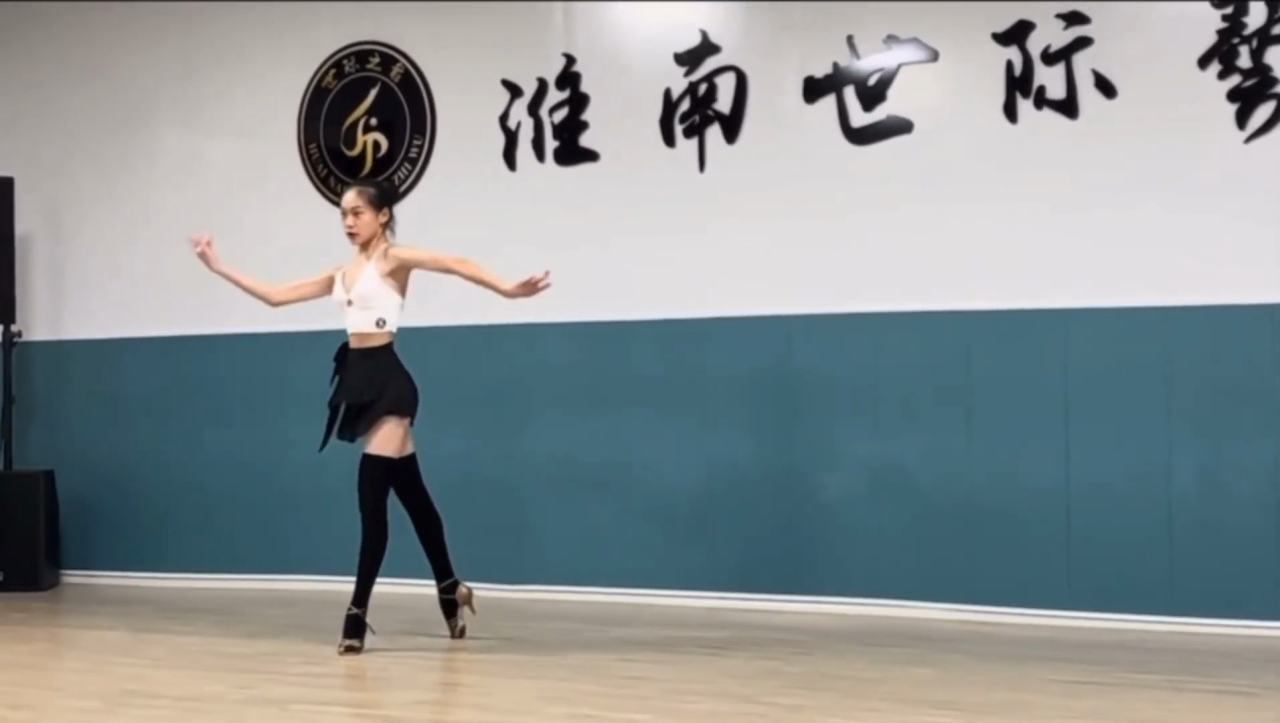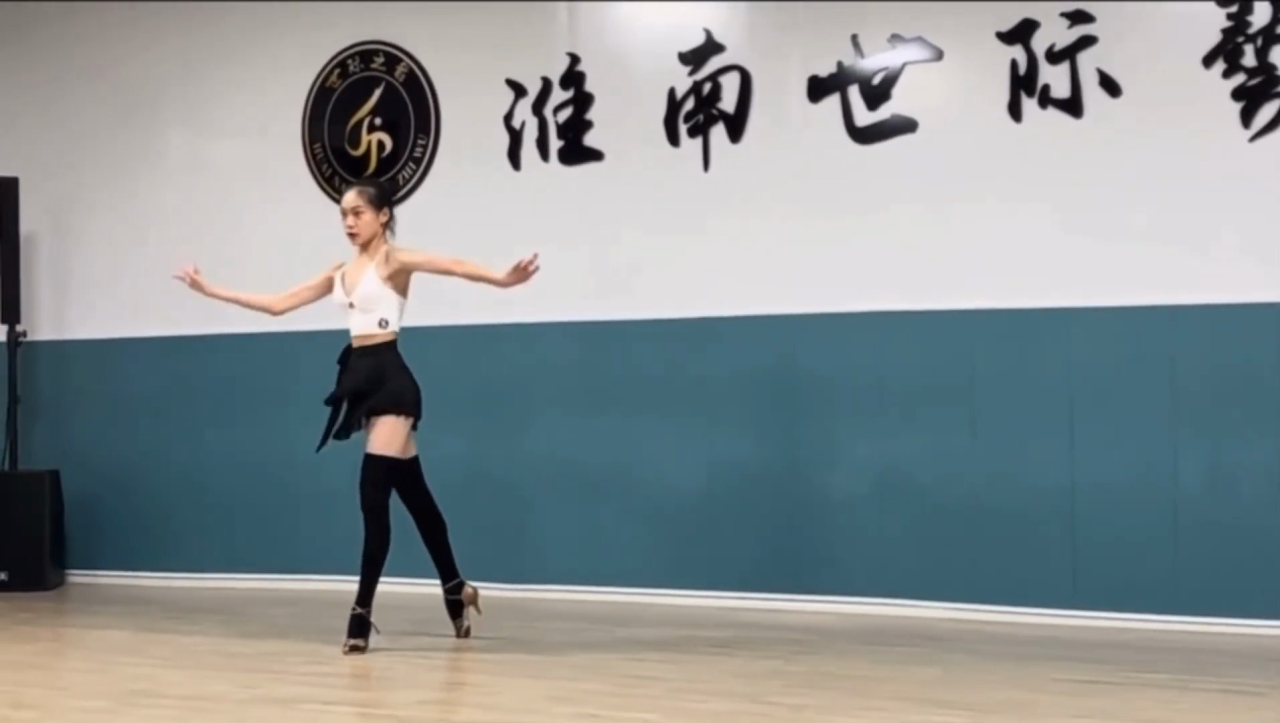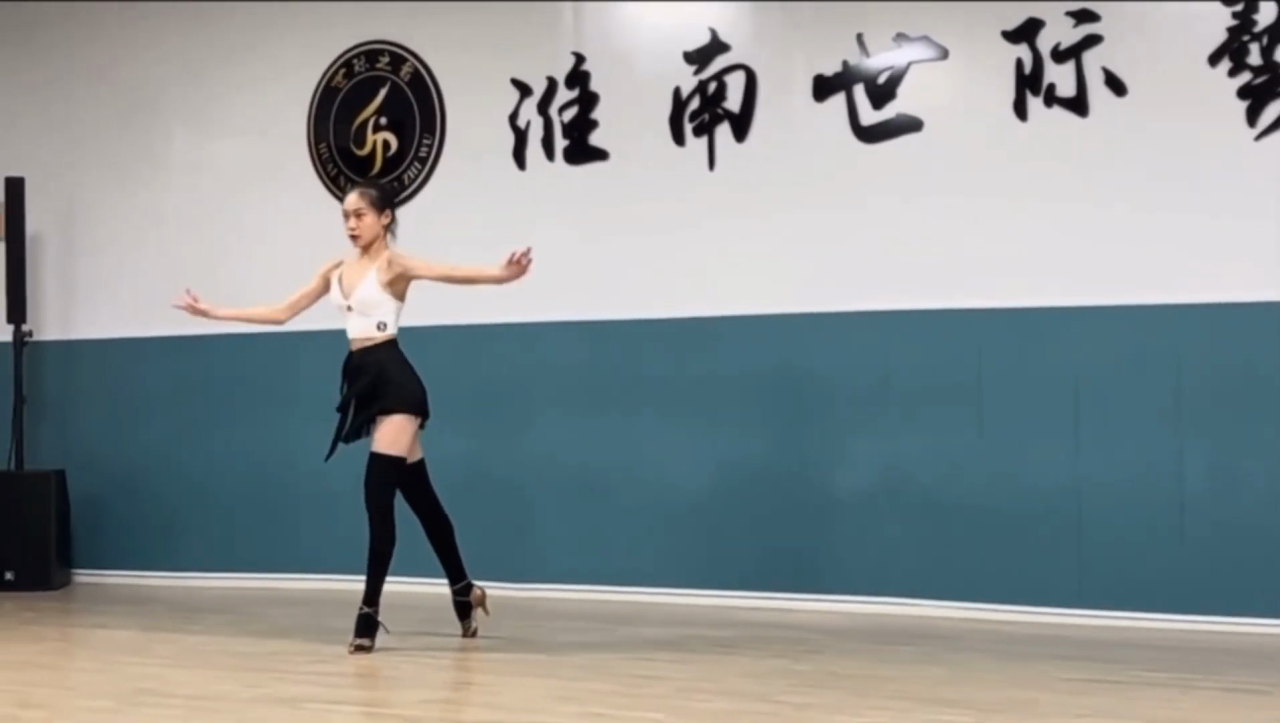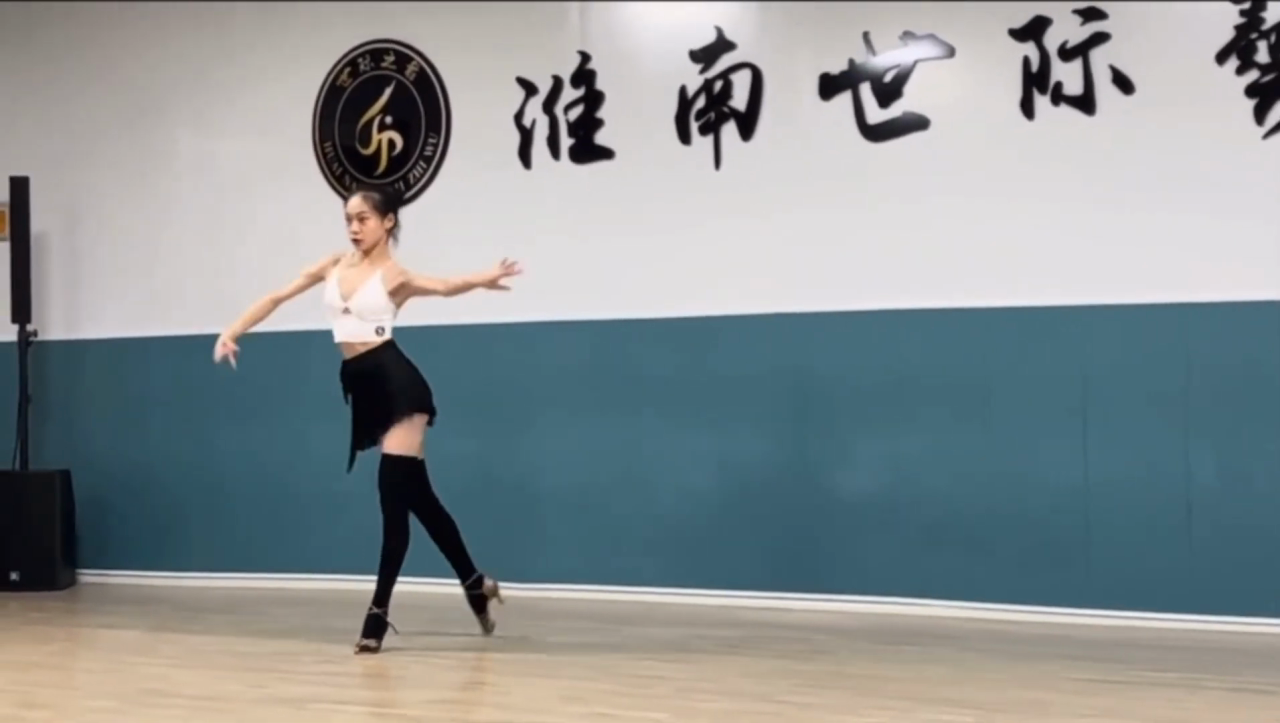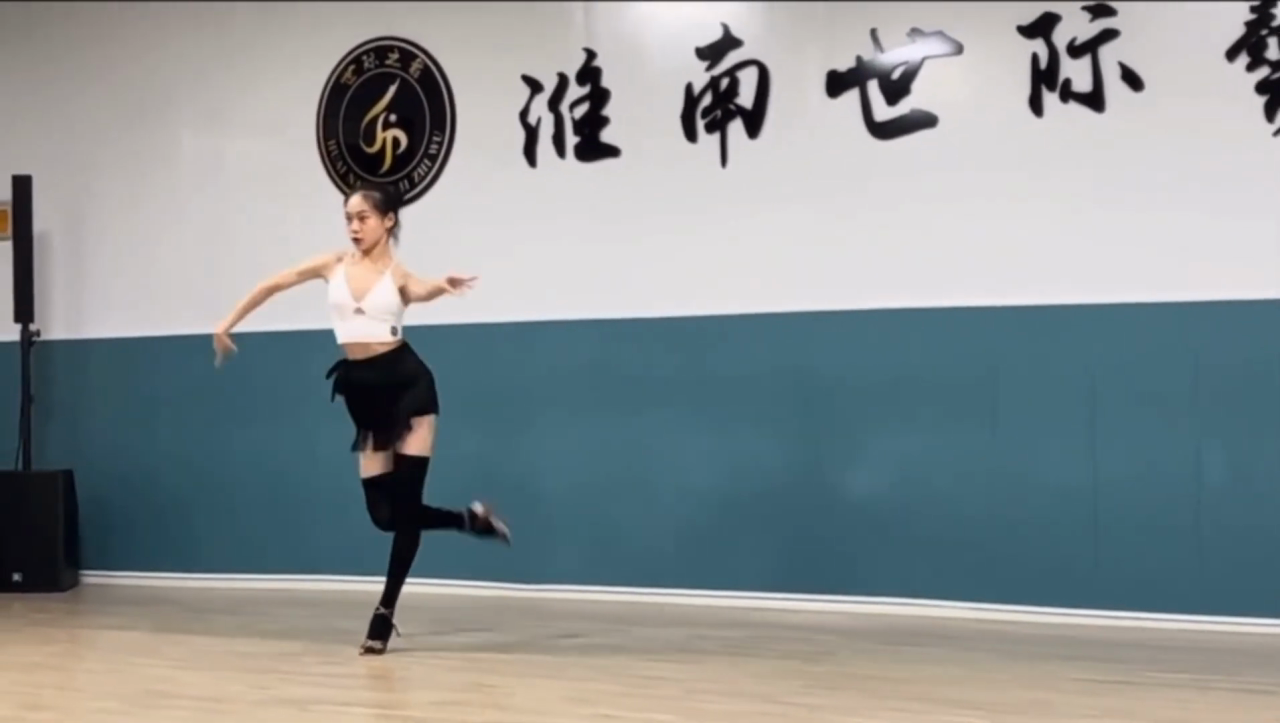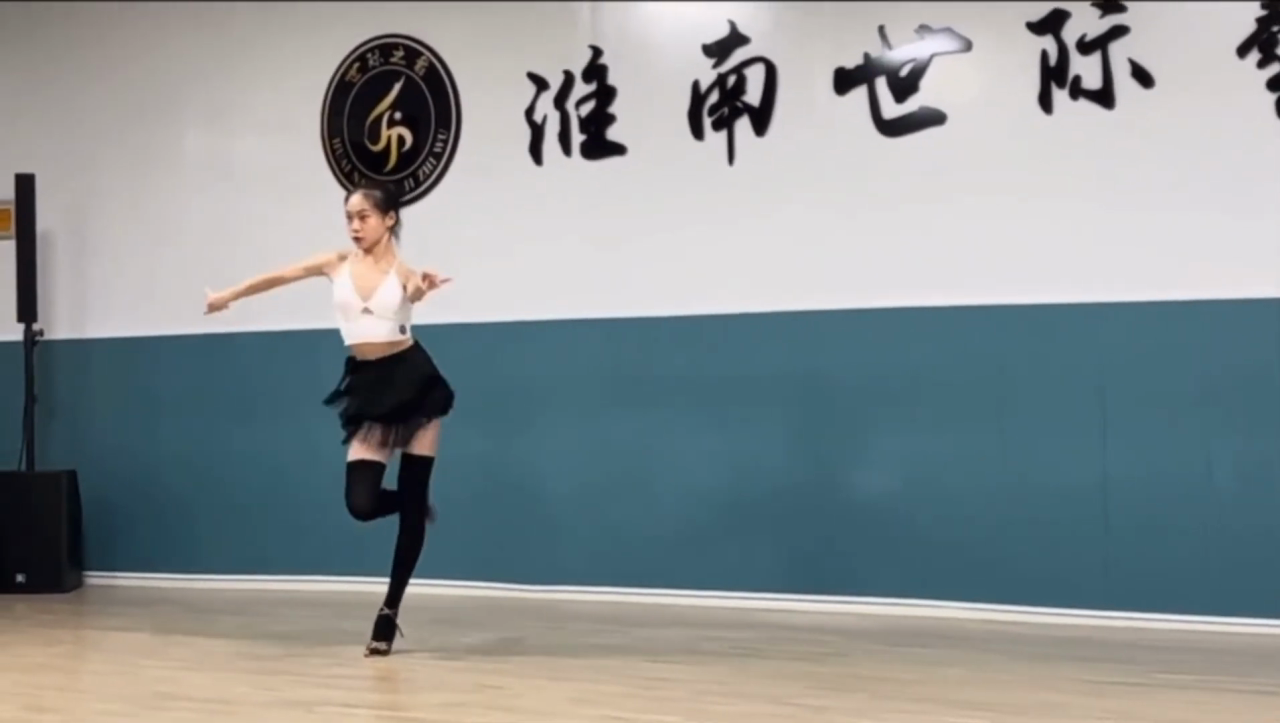
dt=0.1s
person 1, frame 1
left shoulder: (394, 257)
right shoulder: (343, 272)
left elbow: (453, 264)
right elbow: (278, 296)
left wrist: (506, 289)
right wrist: (218, 267)
left hip: (387, 379)
right hip: (362, 379)
left knee: (371, 495)
right knee: (411, 493)
left ankle: (359, 612)
right ankle: (450, 589)
person 1, frame 2
left shoulder: (394, 260)
right shoulder: (341, 272)
left elbow: (449, 266)
right elbow: (277, 304)
left wrist: (502, 279)
right wrist: (210, 289)
left hip: (388, 379)
right hip: (363, 379)
left knee: (373, 495)
right knee: (415, 494)
left ankle: (362, 611)
right ankle: (456, 589)
person 1, frame 3
left shoulder: (394, 265)
right shoulder: (340, 268)
left elbow: (444, 273)
right elbow: (281, 312)
left wrist: (499, 275)
right wrist: (213, 312)
left hip: (394, 383)
right hip: (365, 384)
left knee: (378, 496)
right knee: (420, 496)
left ankle: (369, 612)
right ankle: (464, 590)
person 1, frame 4
left shoulder: (393, 275)
right shoulder: (334, 265)
left elbow: (441, 286)
right elbow: (278, 297)
left wrist: (486, 279)
right wrist: (231, 332)
left hip: (397, 385)
right hip: (366, 388)
left knee: (394, 498)
right knee: (417, 498)
left ankle: (379, 611)
right ankle: (475, 583)
person 1, frame 5
left shoulder: (399, 272)
right shoulder: (334, 263)
left elbow: (419, 292)
right elbow: (272, 286)
left wrist: (443, 287)
right wrist: (228, 324)
left hip: (407, 383)
right hip: (370, 391)
left knee: (402, 509)
right knee: (385, 513)
left ankle: (386, 613)
right ankle: (472, 518)
person 1, frame 6
left shoulder: (402, 271)
right shoulder: (337, 263)
left elbow: (413, 291)
right elbow: (277, 276)
left wrist: (424, 287)
right wrist: (224, 297)
left hip: (414, 381)
right hip: (367, 388)
left knee: (412, 499)
right knee: (361, 503)
left ankle: (389, 612)
right ankle: (415, 508)
